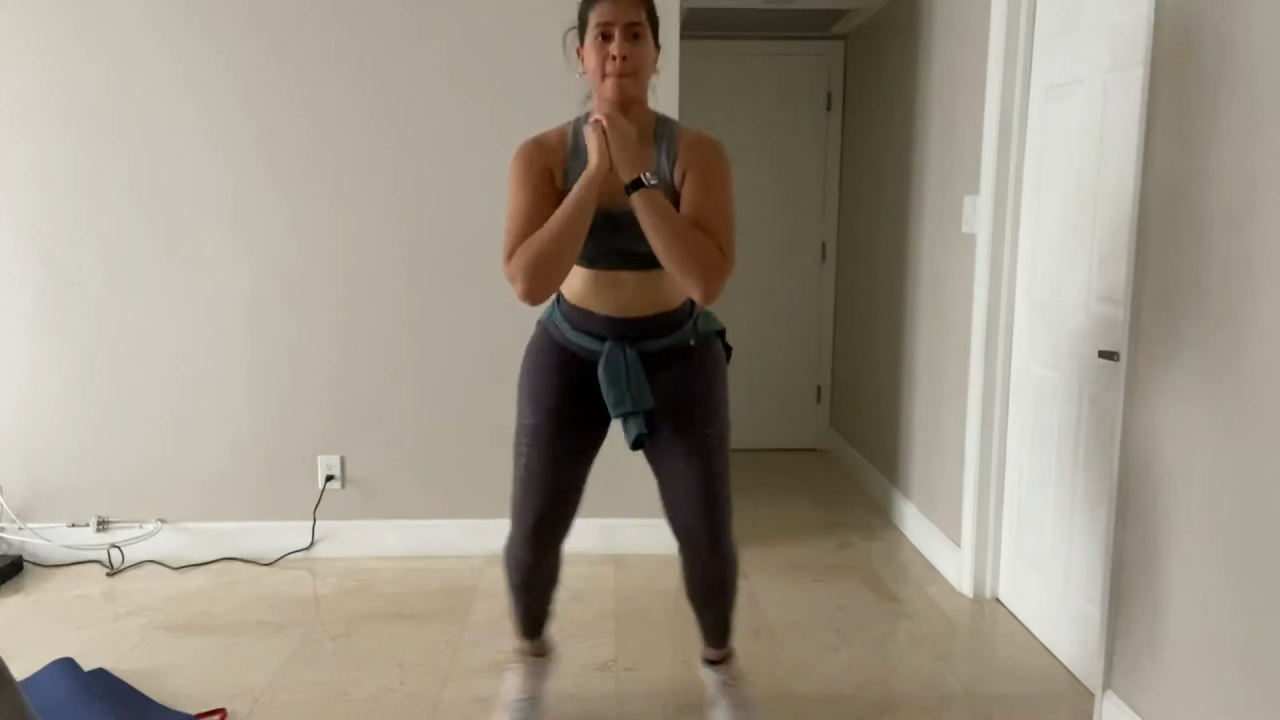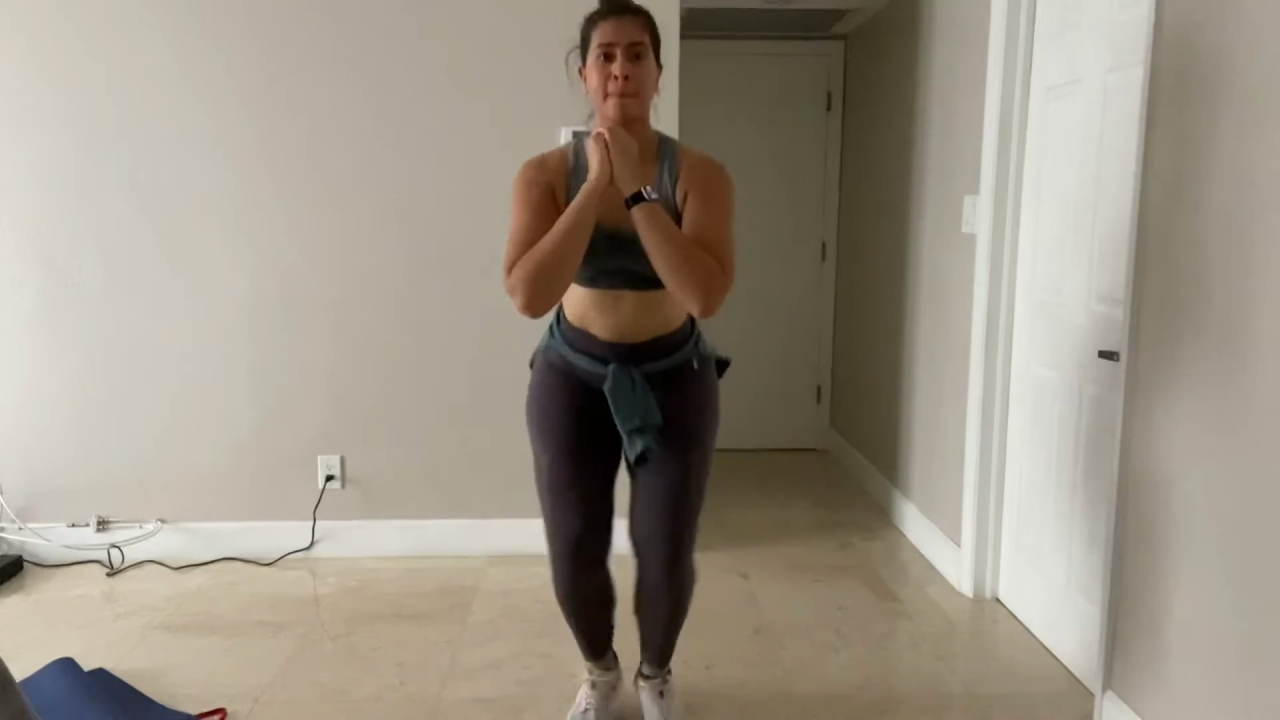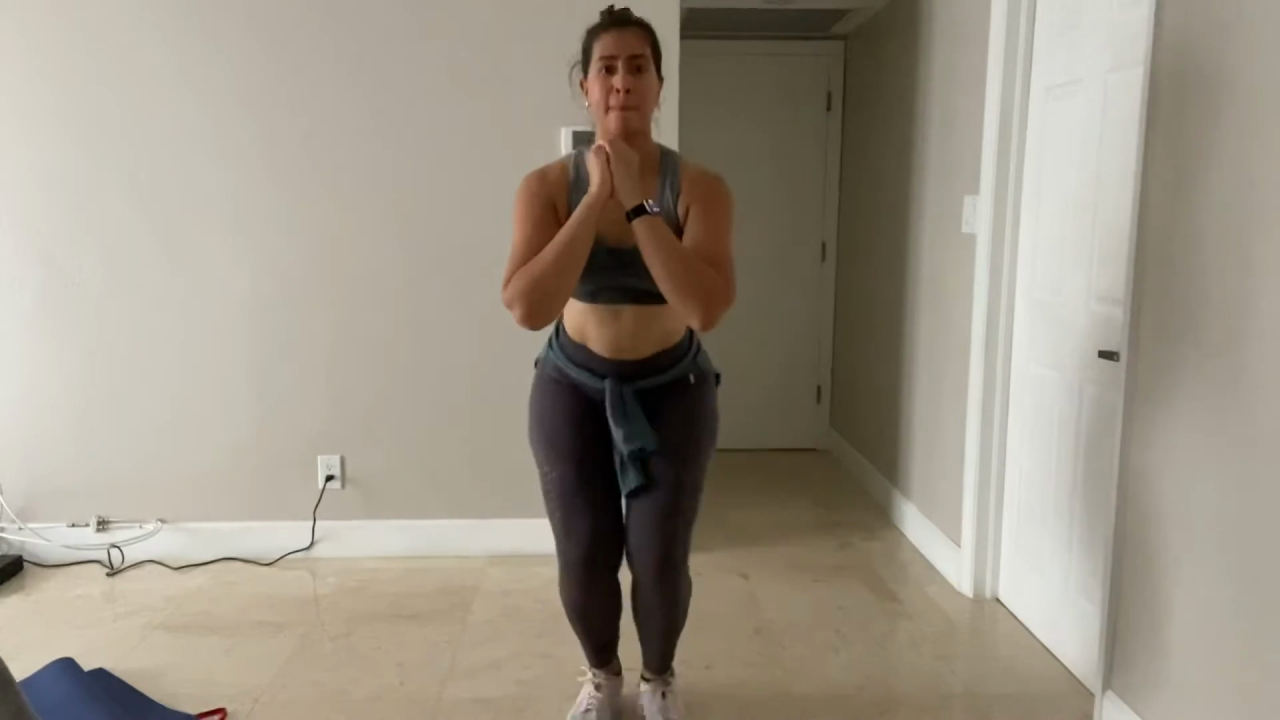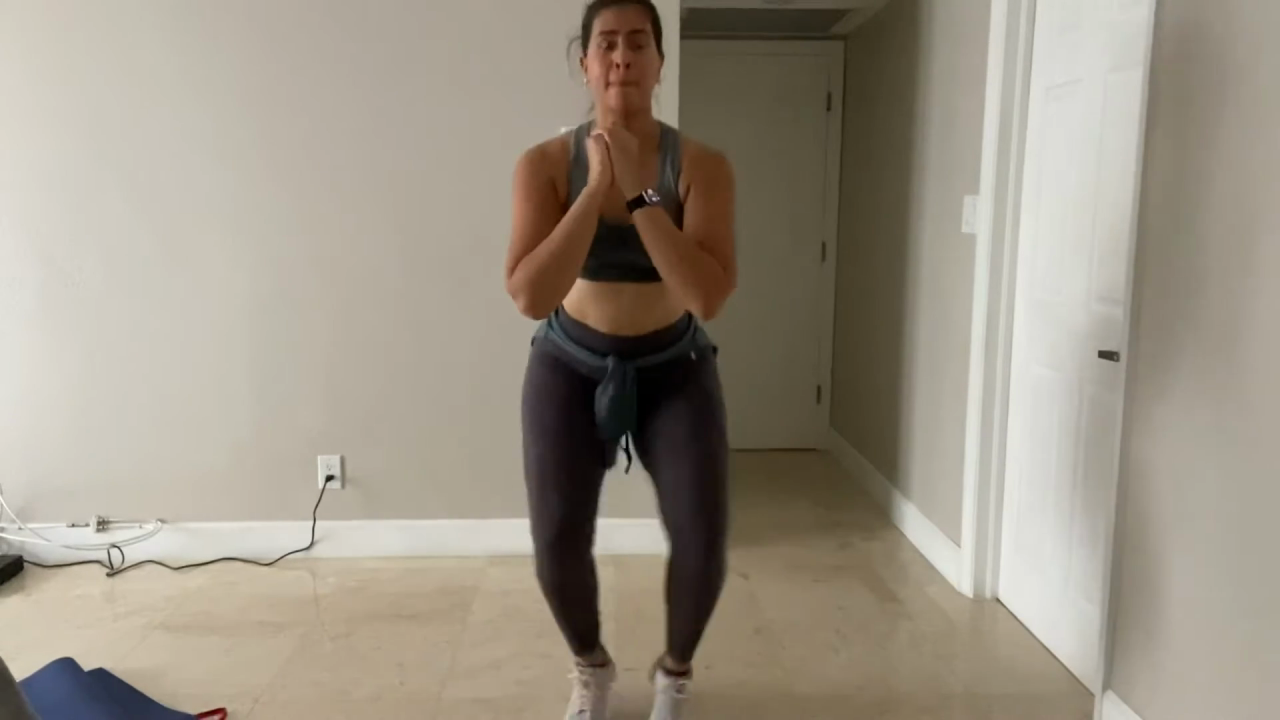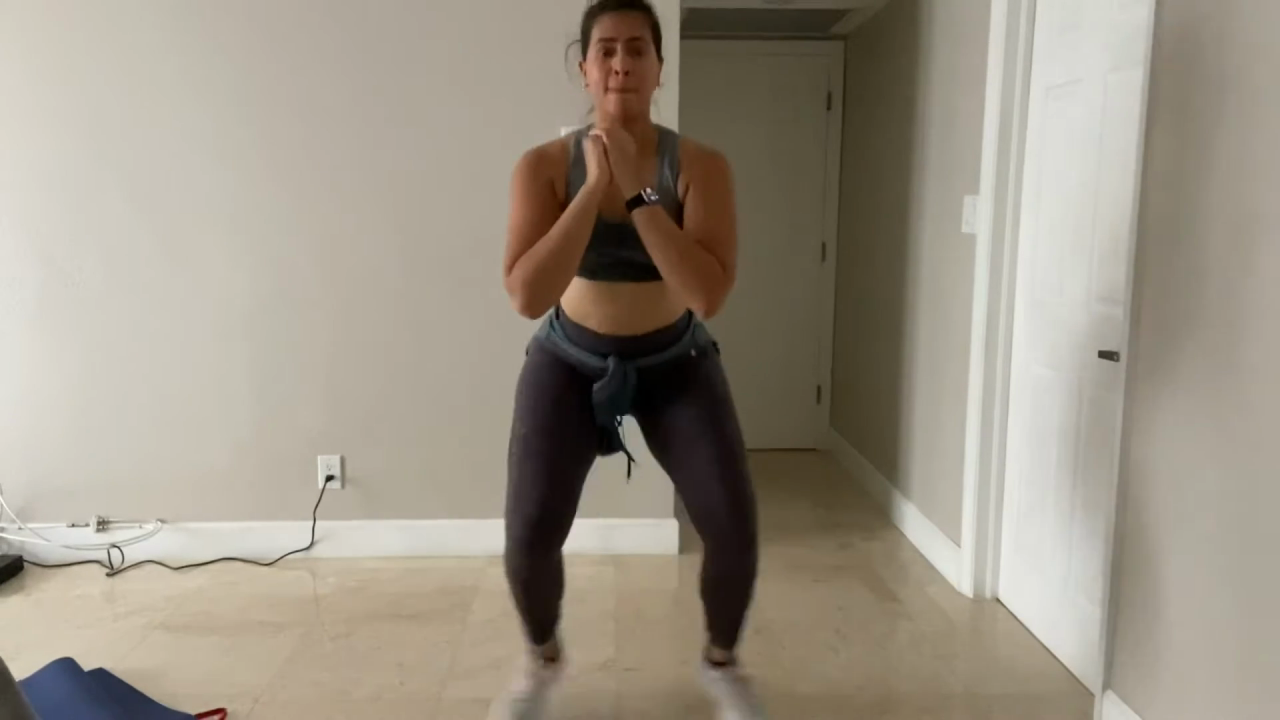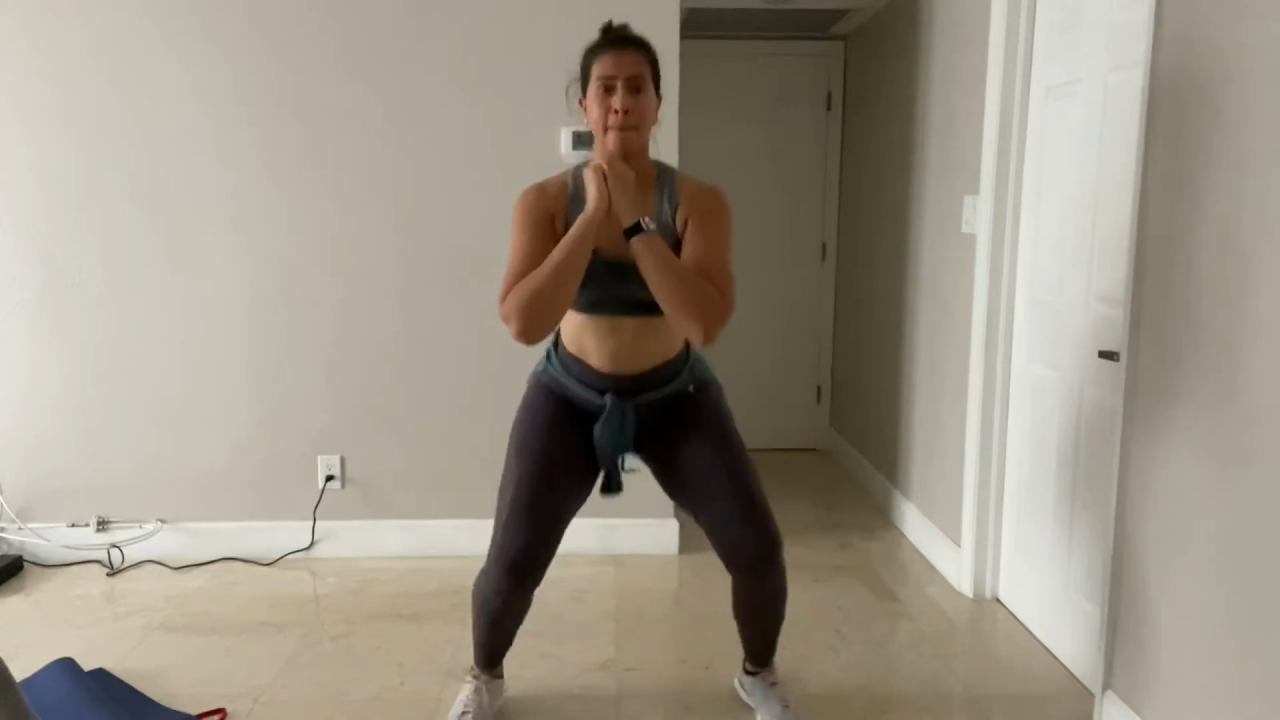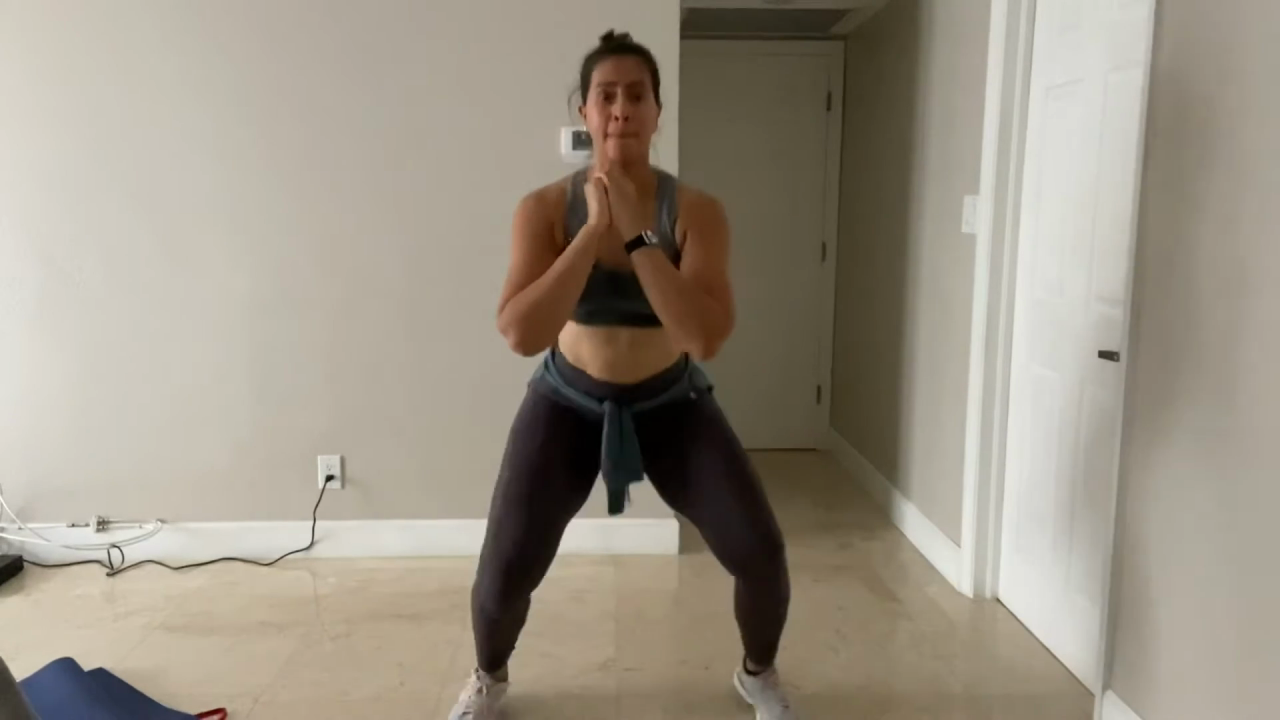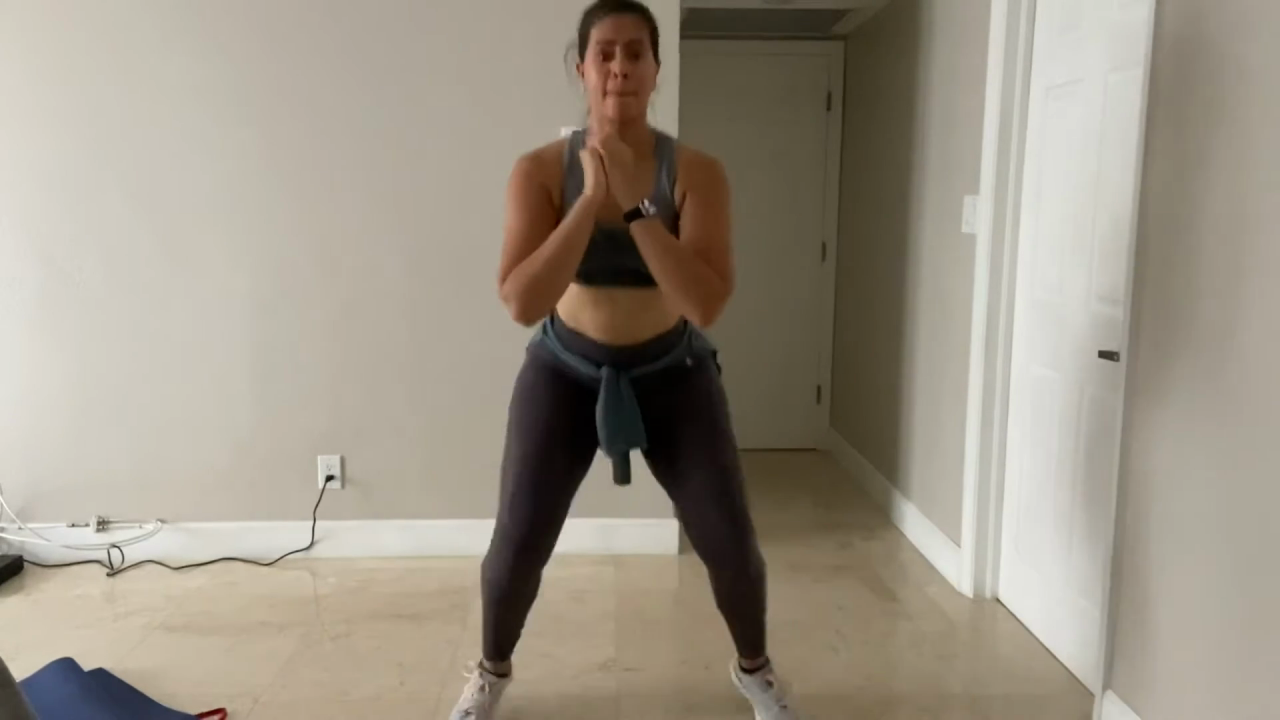
dt=0.1s
person 1, frame 1
left shoulder: (697, 153)
right shoulder: (542, 155)
left elbow: (707, 280)
right elbow: (528, 283)
left wrist: (636, 182)
right wrist: (595, 175)
left hip: (673, 356)
right hip: (572, 353)
left knee: (704, 528)
right knee: (535, 526)
left ankle: (718, 658)
right ankle: (531, 654)
person 1, frame 2
left shoulder: (698, 172)
right shoulder: (546, 173)
left elbow: (707, 296)
right elbow: (527, 295)
left wrist: (636, 195)
right wrist: (594, 190)
left hip: (672, 374)
right hip: (574, 373)
left knee: (662, 547)
right knee: (578, 550)
person 1, frame 3
left shoulder: (699, 186)
right shoulder: (547, 184)
left elbow: (707, 310)
right elbow: (525, 308)
left wrist: (639, 207)
right wrist: (596, 201)
left hip: (672, 387)
right hip: (575, 386)
left knee: (659, 553)
right knee: (585, 555)
person 1, frame 4
left shoulder: (701, 165)
right shoulder: (544, 164)
left elbow: (709, 297)
right elbow: (529, 297)
left wrist: (640, 194)
right wrist: (598, 188)
left hip: (671, 369)
right hip: (571, 368)
left knee: (701, 539)
right knee: (559, 542)
person 1, frame 5
left shoulder: (700, 166)
right shoulder: (543, 167)
left elbow: (708, 295)
right elbow: (527, 297)
left wrist: (637, 192)
right wrist: (594, 189)
left hip: (673, 367)
right hip: (570, 365)
left knee: (735, 525)
right knee: (530, 535)
left ankle: (722, 661)
right ankle: (542, 657)
person 1, frame 6
left shoulder: (697, 200)
right shoulder: (544, 201)
left elbow: (706, 325)
right elbow: (523, 322)
left wrist: (634, 223)
right wrist: (592, 217)
left hip: (674, 399)
right hip: (570, 397)
left knee: (757, 548)
right knee: (511, 565)
person 1, frame 7
left shoulder: (696, 210)
right shoulder: (544, 209)
left elbow: (708, 337)
right elbow: (521, 334)
left wrist: (635, 237)
right wrist: (592, 233)
left hip: (671, 407)
right hip: (567, 405)
left knee: (760, 550)
right knee: (505, 570)
person 1, frame 8
left shoulder: (695, 171)
right shoulder: (540, 170)
left elbow: (706, 304)
right elbow: (521, 303)
left wrist: (634, 205)
right wrist: (591, 198)
left hip: (670, 375)
right hip: (565, 375)
left knee: (729, 542)
right knee: (518, 544)
